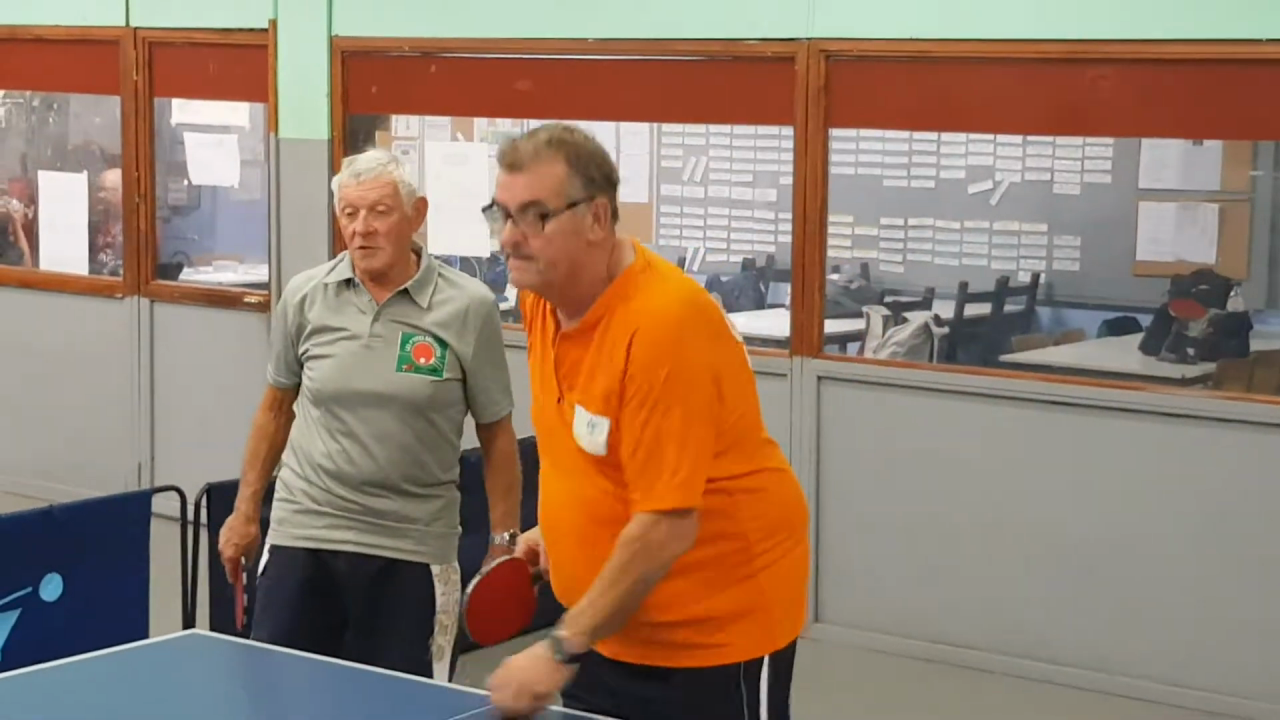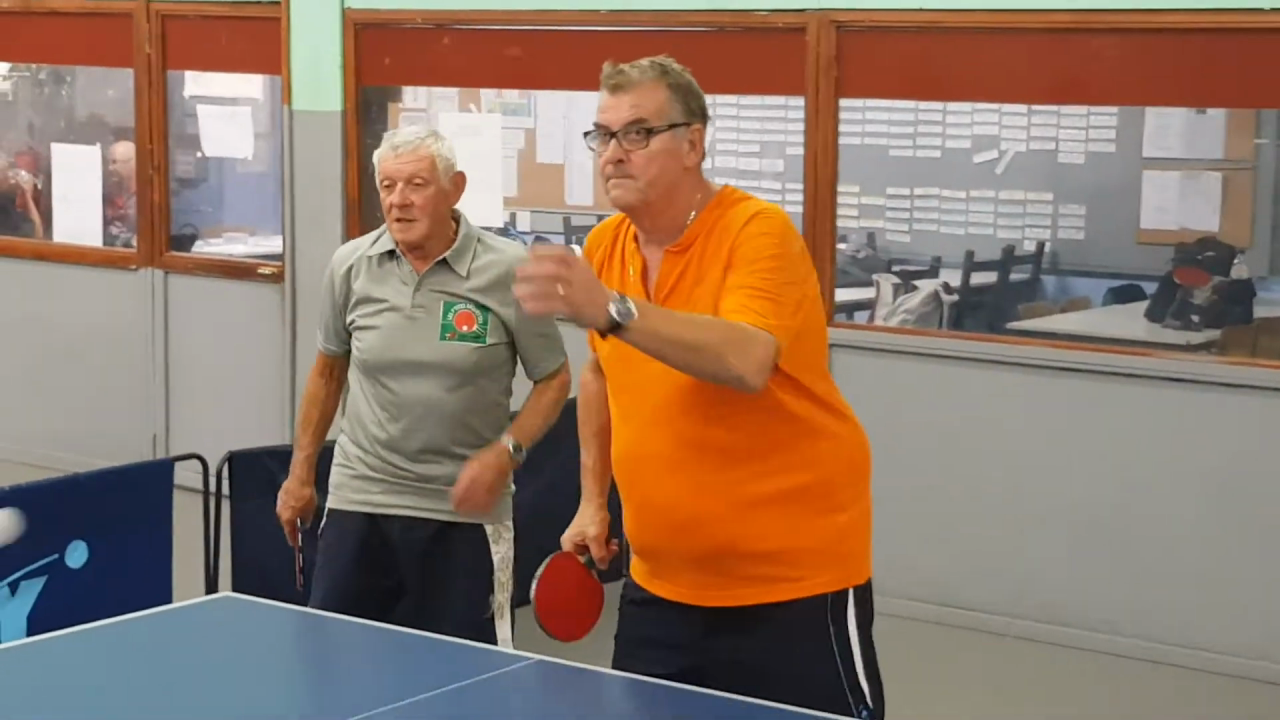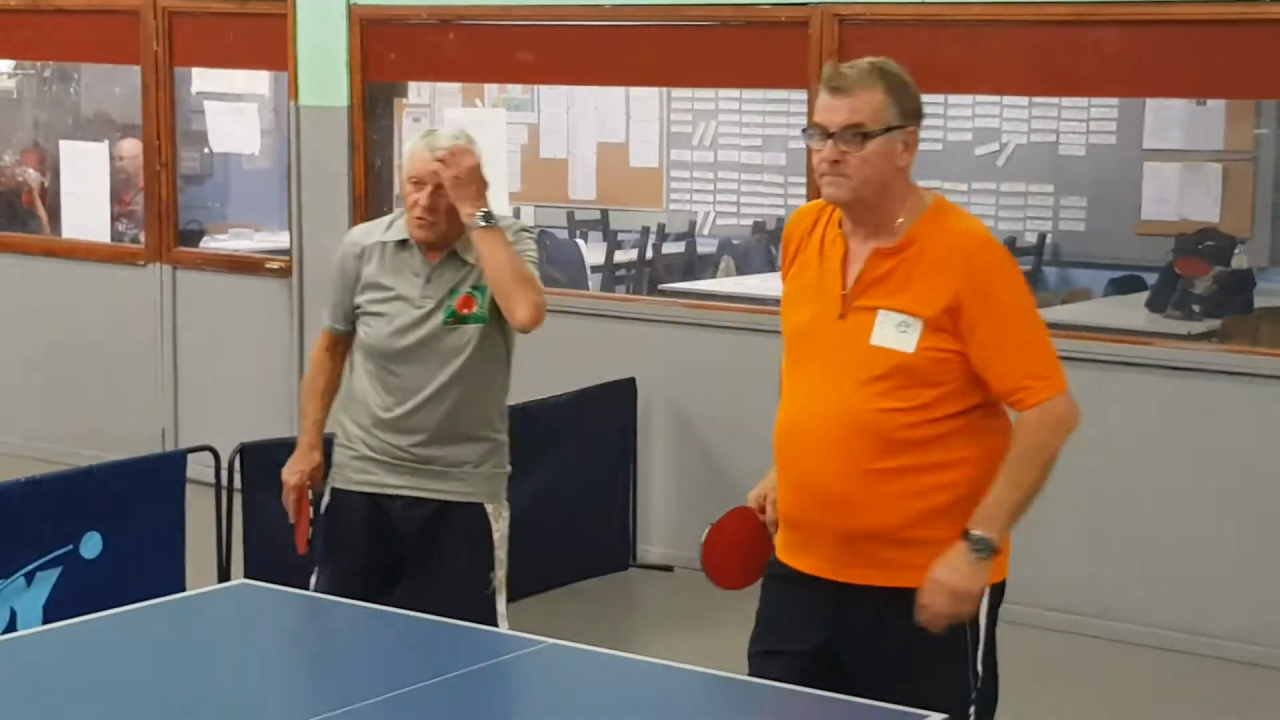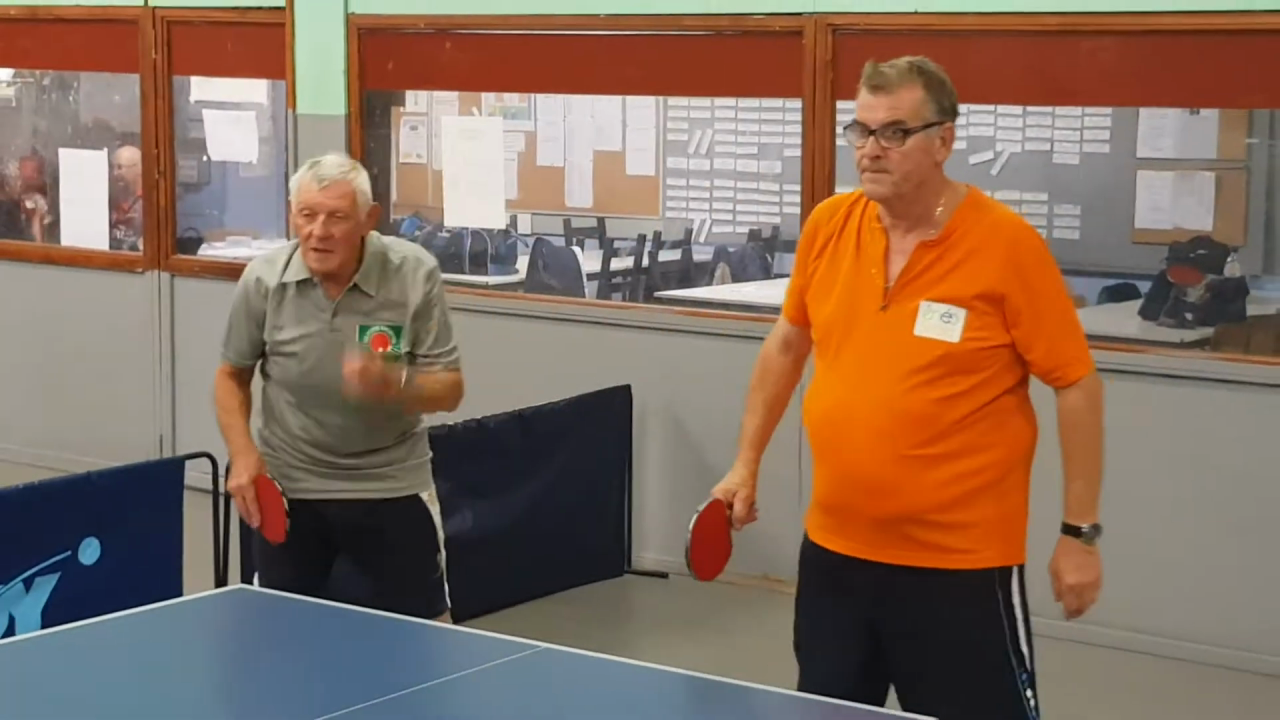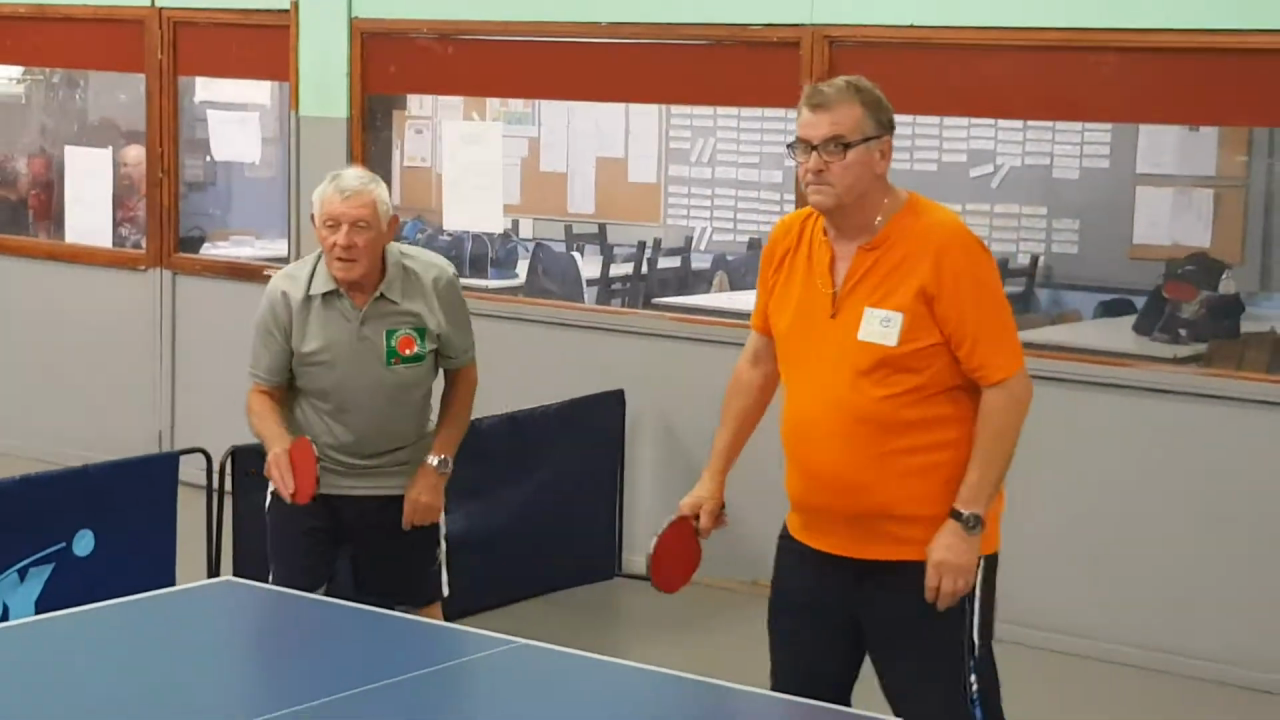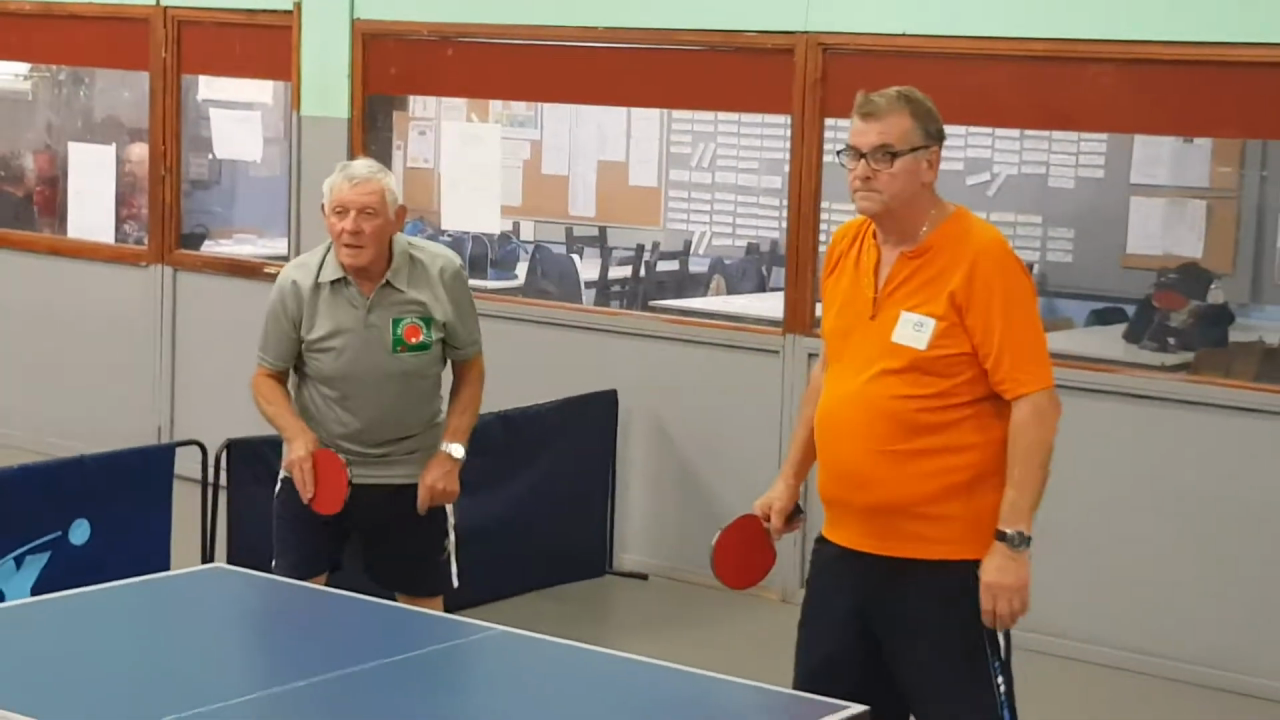
dt=0.5s
person 1, frame 1
left shoulder: (664, 323)
right shoulder: (540, 300)
left elbow: (669, 523)
left wrist: (561, 652)
right wrist: (557, 525)
left hip: (716, 636)
right hip: (607, 629)
person 1, frame 2
left shoulder: (758, 233)
right shoulder: (604, 247)
left elbow: (744, 361)
left wrist: (610, 309)
right wrist: (592, 499)
left hip: (794, 584)
right hip: (662, 584)
person 1, frame 3
left shoulder: (966, 254)
right shoulder: (801, 232)
left elbow: (1049, 409)
left wrist: (976, 546)
left hip: (927, 580)
right hip: (800, 566)
person 1, frame 4
left shoulder: (1006, 244)
right shoulder: (827, 225)
left elbow: (1078, 386)
right elbow: (786, 346)
left wrist: (1079, 532)
right wrist: (747, 462)
left hip: (958, 561)
right hip: (834, 546)
person 1, frame 5
left shoulder: (945, 246)
right shoulder: (786, 242)
left elbow: (1008, 389)
right elbow: (759, 361)
left wrist: (966, 521)
right wrist: (715, 475)
left hip: (927, 550)
right hip: (811, 543)
person 1, frame 6
left shoulder: (982, 258)
right shoulder: (844, 246)
left elbow: (1035, 403)
left wrist: (1010, 541)
right wrist: (790, 477)
left hip: (949, 557)
right hip: (843, 543)
person 2, frame 1
left shoulder: (468, 307)
right shoulder: (304, 296)
left elbow: (496, 433)
right elbow: (277, 406)
left wrist: (503, 541)
right wrist: (246, 509)
left hip: (411, 551)
right hip: (302, 538)
person 2, frame 2
left shoulder: (509, 270)
right shoulder: (350, 265)
left elbow: (554, 379)
left wrist: (506, 452)
right wrist: (301, 472)
left hip: (463, 512)
right hip: (358, 503)
person 2, frame 3
left shoulder: (503, 242)
right shoulder: (362, 248)
left elbow: (526, 314)
right elbow: (332, 347)
left wrist: (475, 215)
right wrist: (308, 443)
left hip: (462, 490)
right hip: (360, 481)
person 2, frame 4
left shoulder: (414, 274)
right shoulder: (262, 280)
left elbow: (449, 389)
right elbow: (232, 375)
left wrist: (394, 384)
right wrist: (242, 453)
left hip: (392, 484)
right hip: (290, 486)
person 2, frame 5
left shoulder: (435, 282)
right shoulder: (286, 292)
left elbow: (461, 376)
right elbow: (264, 393)
left wrist: (437, 466)
right wrist: (279, 443)
left hip: (401, 485)
left knee: (421, 620)
person 2, frame 6
left shoulder: (442, 274)
right shoulder: (297, 282)
left elbow: (469, 370)
right elbow: (268, 377)
left wrist: (450, 452)
right wrist: (297, 436)
left hip: (411, 473)
right hip: (316, 469)
left knee: (423, 611)
